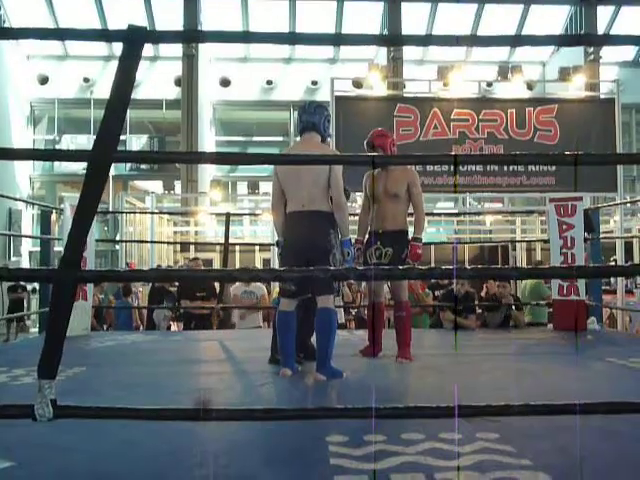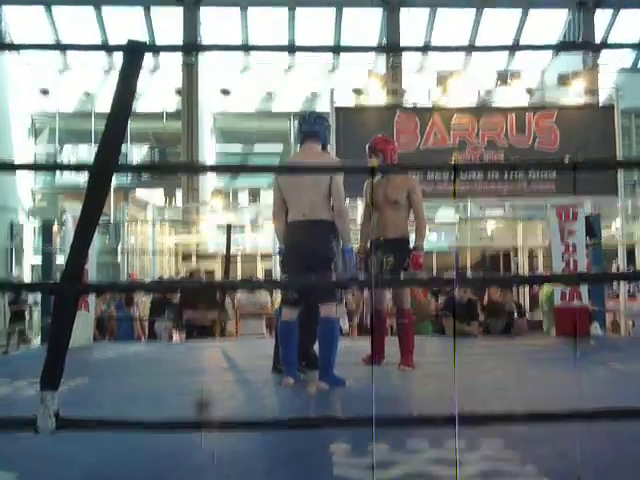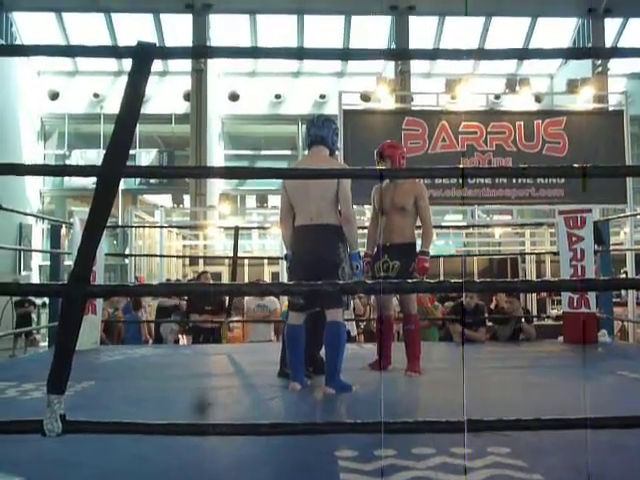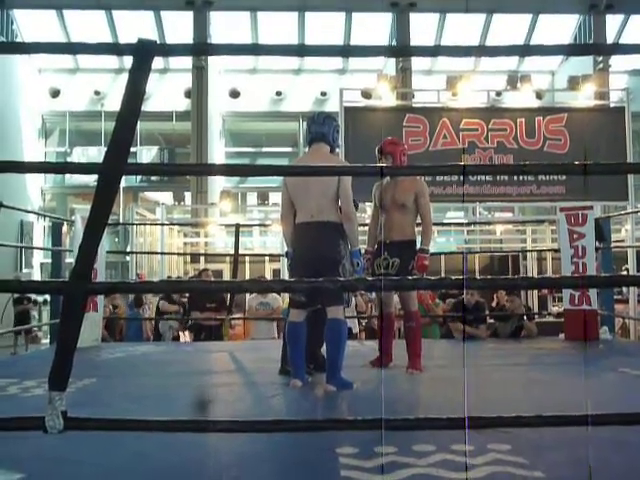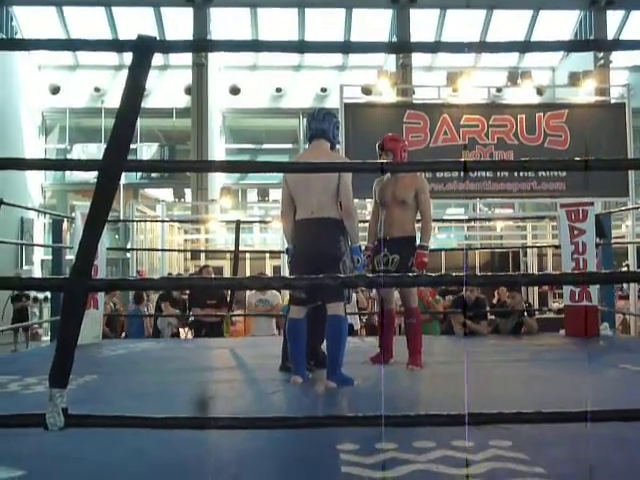
dt=0.2s
person 1, frame 1
right shoulder: (329, 155)
left elbow: (276, 206)
right elbow: (339, 202)
left wrist: (282, 238)
right wrist: (346, 238)
left hip: (292, 229)
right hip: (321, 227)
left knee: (288, 299)
right knee: (325, 298)
left ankle: (287, 363)
right ankle: (324, 366)
person 1, frame 2
left shoulder: (284, 167)
right shoulder: (330, 163)
left elbow: (278, 215)
right elbow: (339, 210)
left wrist: (283, 246)
right wrist: (347, 246)
left hip: (294, 238)
right hip: (322, 235)
left knee: (290, 307)
right knee: (328, 305)
left ankle: (289, 372)
right ankle: (326, 374)
person 1, frame 3
right shoulder: (338, 168)
left elbow: (284, 220)
right elbow: (347, 215)
left wrist: (290, 252)
right wrist: (355, 251)
left hip: (301, 243)
right hip: (329, 240)
left knee: (296, 312)
right knee: (335, 311)
left ankle: (296, 377)
right ankle: (332, 380)
person 1, frame 4
left shoulder: (293, 168)
right shoulder: (338, 165)
left elbow: (285, 217)
right elbow: (348, 213)
left wrist: (291, 249)
right wrist: (355, 249)
left hip: (302, 239)
right hip: (330, 237)
left knee: (297, 309)
right knee: (335, 308)
left ankle: (297, 374)
right ankle: (333, 377)
person 1, frame 5
right shoulder: (338, 161)
left elbow: (286, 214)
right elbow: (348, 209)
left wrist: (291, 246)
right wrist: (355, 245)
left hip: (302, 236)
right hip: (330, 234)
left knee: (298, 306)
right knee: (335, 305)
left ankle: (297, 370)
right ankle: (334, 374)
person 2, frame 1
left shoulder: (408, 174)
right shoulder: (369, 178)
left elbow: (419, 211)
left wrist: (417, 241)
right wrist: (359, 241)
left hip: (398, 237)
right hip: (374, 238)
left knee: (399, 292)
right knee: (374, 292)
left ankle: (404, 348)
right ankle: (374, 343)
person 2, frame 2
left shoulder: (408, 182)
right shoulder: (370, 185)
left elbow: (420, 218)
left wrist: (418, 249)
right wrist: (362, 249)
left hip: (399, 245)
right hip: (376, 245)
left knee: (401, 300)
right knee: (376, 300)
left ankle: (407, 355)
right ankle: (377, 352)
person 2, frame 3
left shoulder: (416, 187)
right shoulder: (377, 190)
left elbow: (427, 224)
left wrist: (424, 255)
right wrist: (368, 254)
left hip: (405, 250)
right hip: (382, 250)
left knee: (408, 305)
right knee: (383, 306)
left ankle: (413, 361)
right ankle: (383, 357)
person 2, frame 4
left shoulder: (417, 184)
right shoulder: (378, 187)
left elbow: (427, 222)
left wrist: (423, 252)
right wrist: (368, 251)
left hip: (405, 247)
right hip: (382, 248)
left knee: (409, 303)
right knee: (384, 303)
left ankle: (415, 358)
right ankle: (385, 354)
person 2, frame 5
left shoulder: (417, 181)
right shoulder: (379, 184)
left elbow: (426, 218)
left wrist: (423, 249)
right wrist: (369, 248)
left hip: (405, 244)
right hip: (382, 245)
left knee: (409, 299)
right knee: (384, 300)
left ankle: (415, 355)
right ankle: (385, 351)
